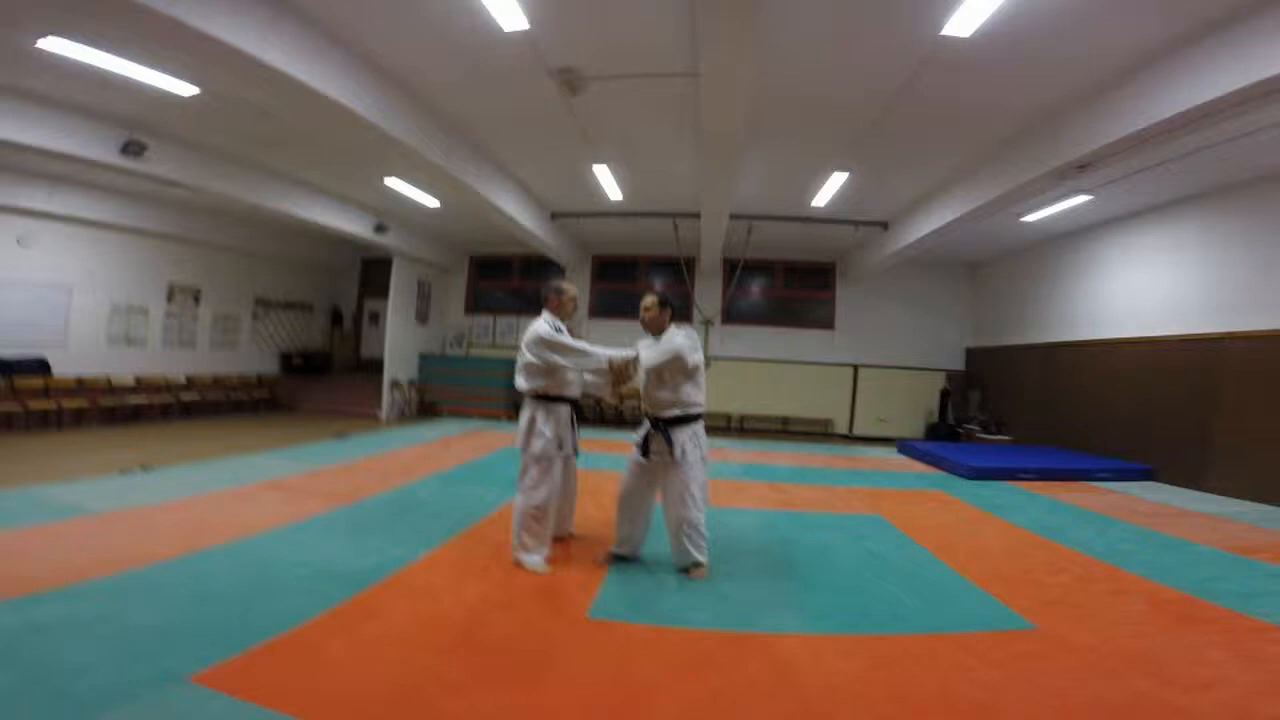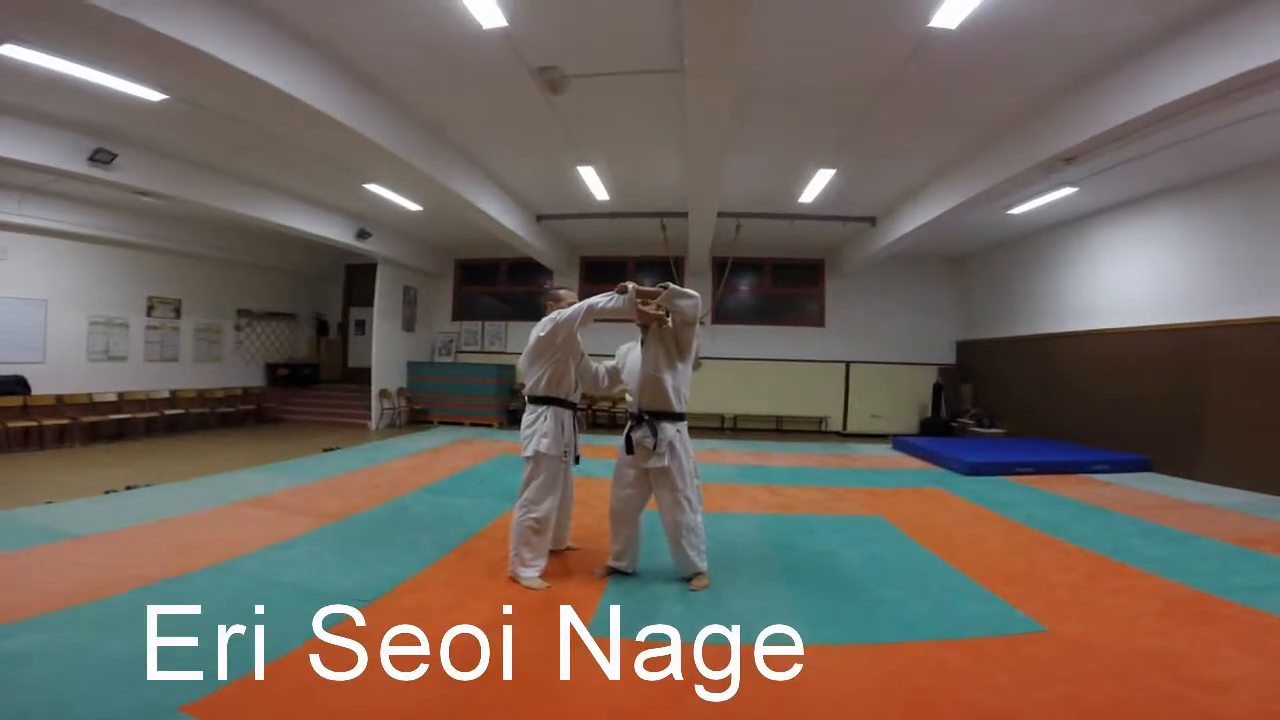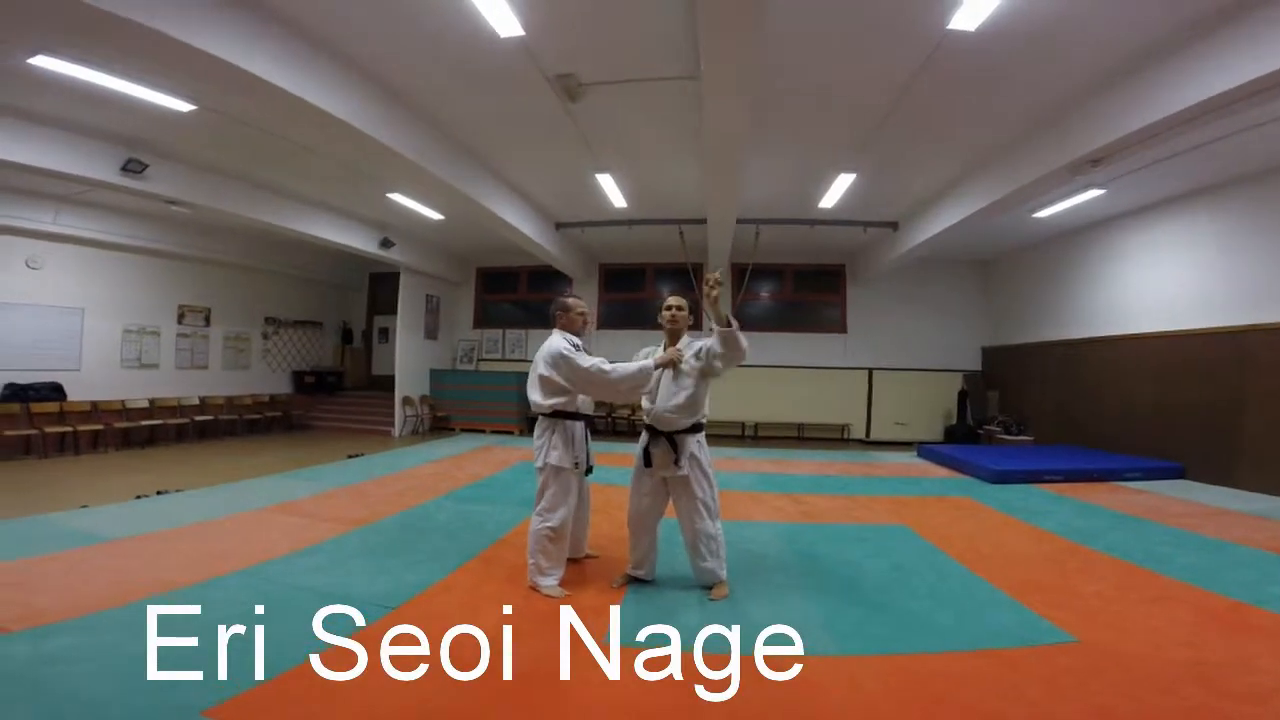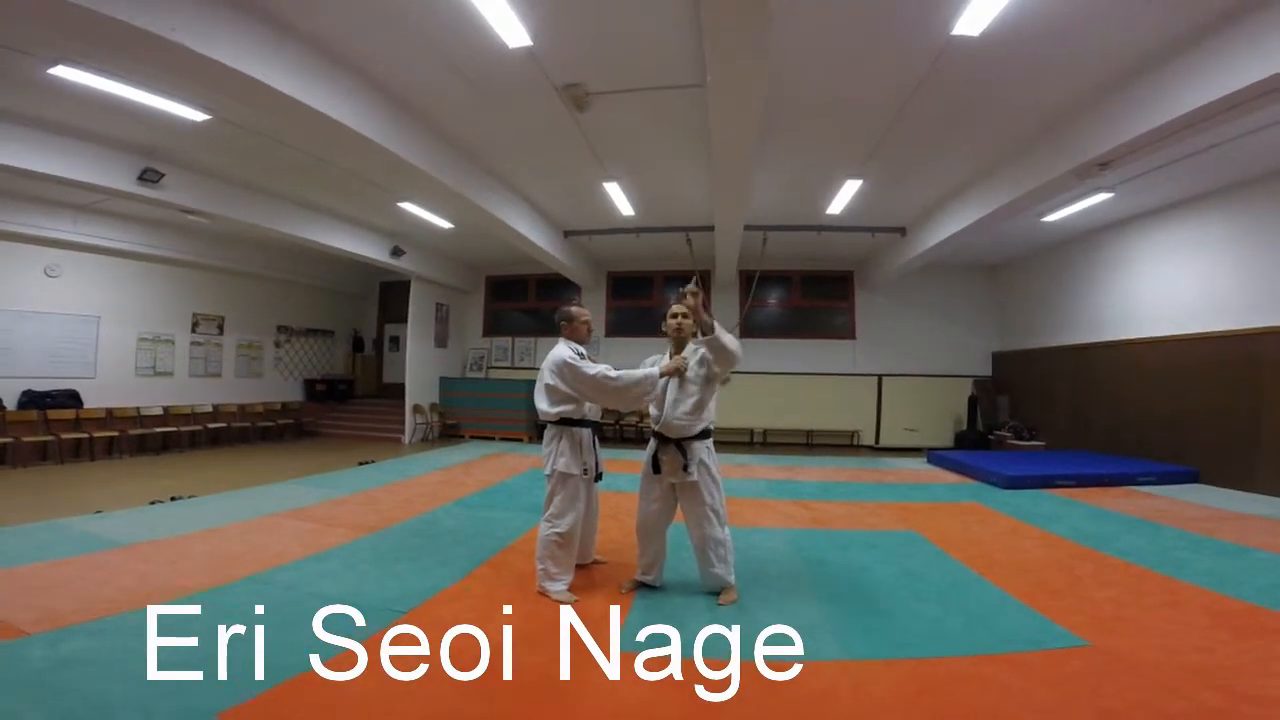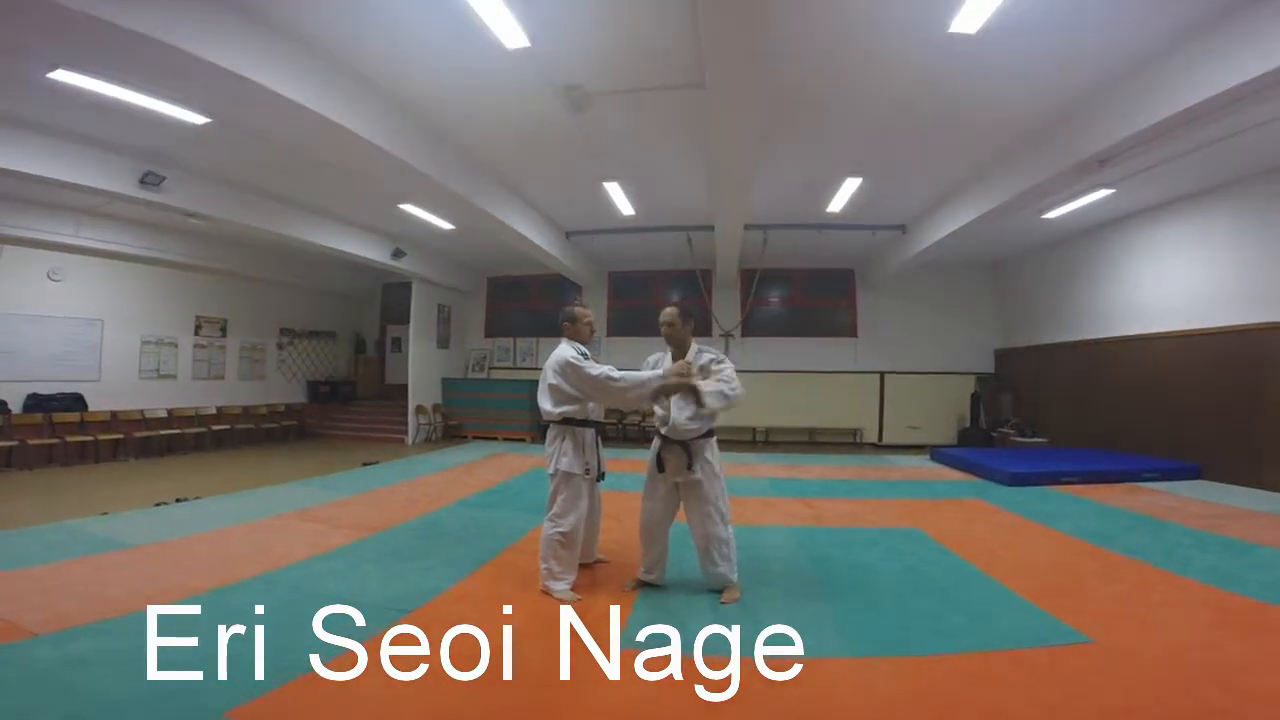
dt=1s
person 1, frame 1
left shoulder: (684, 337)
right shoulder: (648, 345)
left elbow: (674, 352)
left wrist: (633, 358)
left hip: (683, 436)
right hip: (653, 433)
left knee: (684, 503)
right knee: (632, 494)
left ankle: (695, 559)
right ankle: (625, 548)
person 1, frame 2
left shoulder: (676, 338)
right shoulder: (627, 351)
left elbow: (690, 302)
right elbow: (602, 378)
left wrist: (641, 290)
left hip: (668, 436)
right hip: (635, 434)
left knee: (680, 506)
right knee: (623, 504)
left ankle: (695, 568)
right ankle: (621, 561)
person 1, frame 3
left shoulder: (702, 351)
right shoulder: (646, 355)
left elbow: (733, 352)
left wrist: (714, 308)
left hip: (687, 446)
right hip: (651, 445)
left knee: (700, 517)
right knee: (641, 514)
left ankle: (716, 576)
right ankle: (639, 569)
person 1, frame 4
left shoulder: (706, 357)
right shoulder: (653, 363)
left elbow: (730, 353)
left wrist: (702, 315)
left hip: (695, 452)
right hip: (659, 450)
left knee: (708, 522)
right knee: (649, 520)
left ankle: (724, 581)
right ankle: (647, 574)
person 1, frame 5
left shoulder: (711, 360)
right shoulder: (654, 362)
left elbow: (730, 393)
left wrist: (690, 388)
left hip: (699, 452)
right hip: (664, 449)
left knee: (711, 520)
right knee: (653, 518)
left ankle: (726, 579)
right ankle: (650, 574)
person 2, frame 1
left shoulder: (558, 331)
right shoulder: (541, 332)
left elbow: (573, 372)
right elbow: (578, 354)
left wrist: (608, 378)
right wrist: (614, 360)
left hip: (560, 416)
right hip: (543, 417)
left knee: (564, 480)
right knee: (539, 486)
left ankle: (559, 529)
right ankle: (528, 552)
person 2, frame 2
left shoulder: (559, 337)
right shoulder: (549, 328)
left elbow: (582, 373)
right elbow: (588, 309)
right wrist: (631, 303)
left hip: (558, 421)
right hip: (546, 422)
left knee: (560, 491)
right knee: (539, 497)
left ankle: (555, 541)
right ankle: (524, 567)
person 2, frame 3
left shoulder: (568, 346)
right shoulder: (558, 350)
left elbow: (589, 381)
right elbow: (604, 376)
right wrist: (656, 363)
left hip: (572, 432)
right hip: (558, 435)
left knee: (576, 498)
right knee: (554, 507)
left ankle: (573, 549)
right ankle: (543, 576)
person 2, frame 4
left shoulder: (574, 355)
right shoulder: (564, 358)
left elbow: (596, 389)
right elbow: (610, 382)
right wrist: (661, 372)
left hip: (580, 439)
right hip: (566, 442)
left knee: (585, 505)
right knee: (562, 513)
left ankle: (582, 555)
right ankle: (551, 581)
person 2, frame 5
left shoulder: (576, 355)
right shoulder: (566, 358)
left elbow: (599, 390)
right elbow: (613, 382)
right wrist: (664, 376)
left hip: (582, 438)
right hip: (569, 441)
left knee: (588, 504)
right knee: (565, 512)
left ankle: (584, 554)
right ankle: (555, 580)
